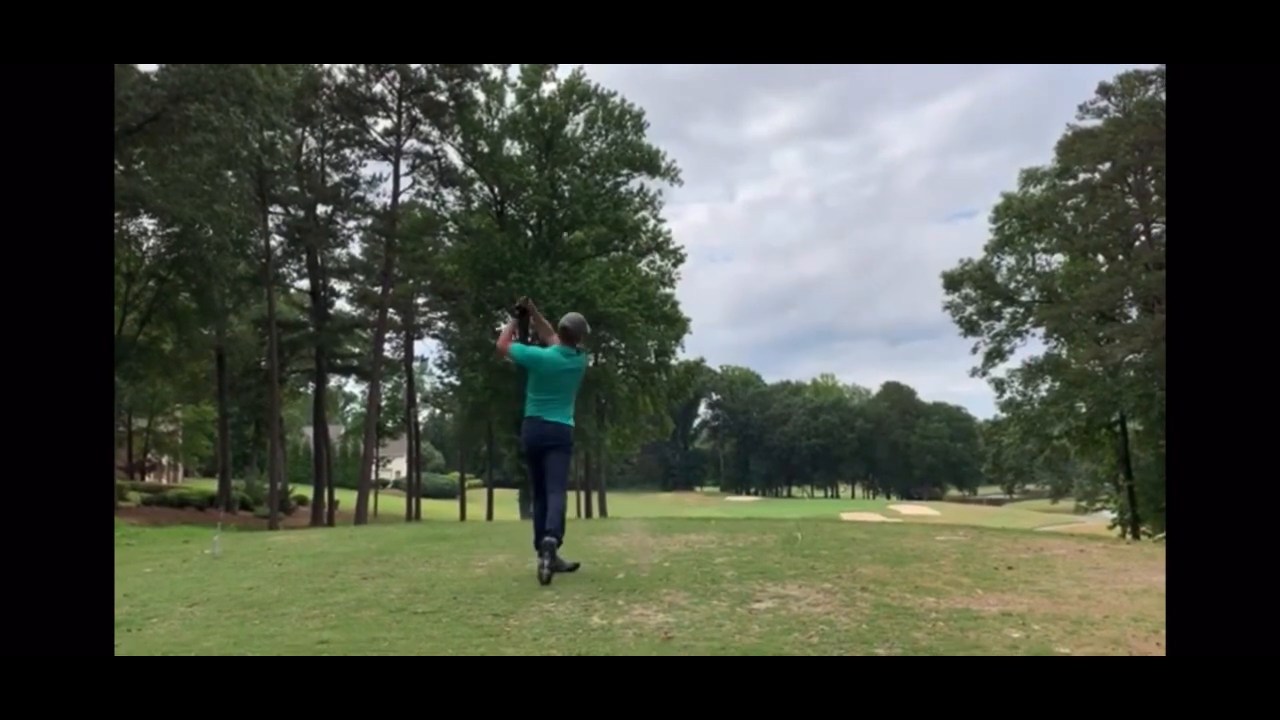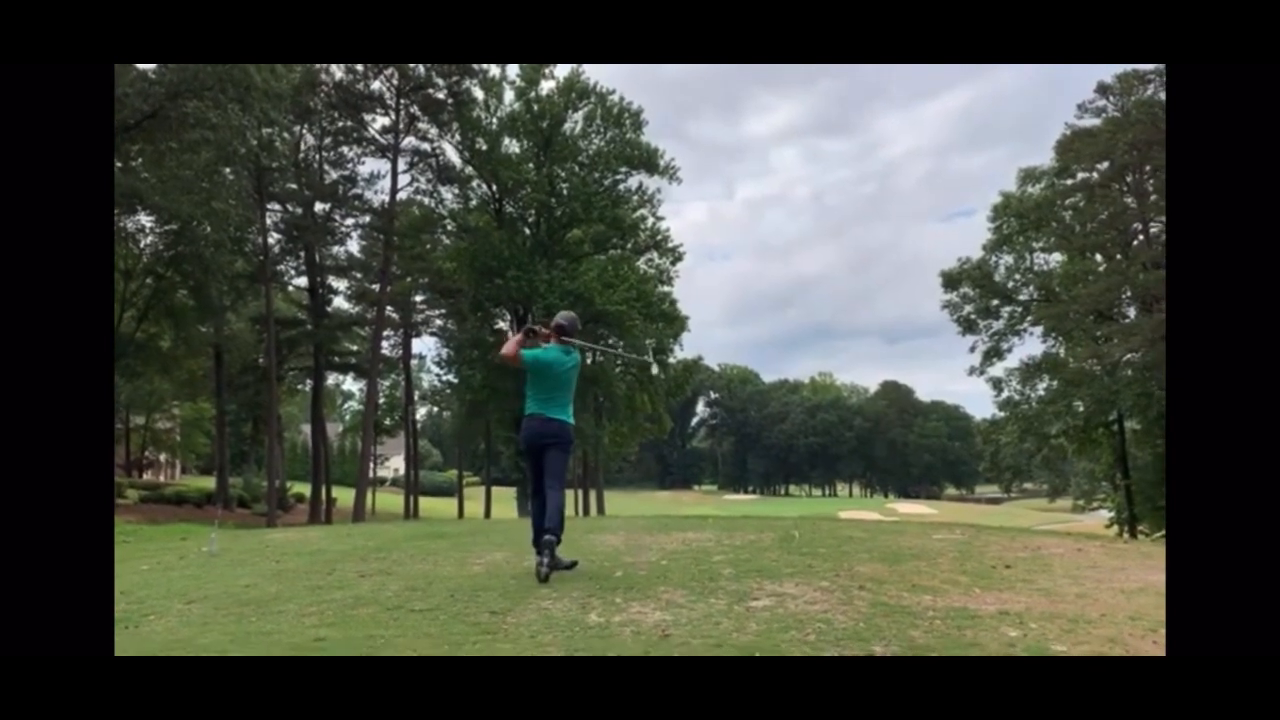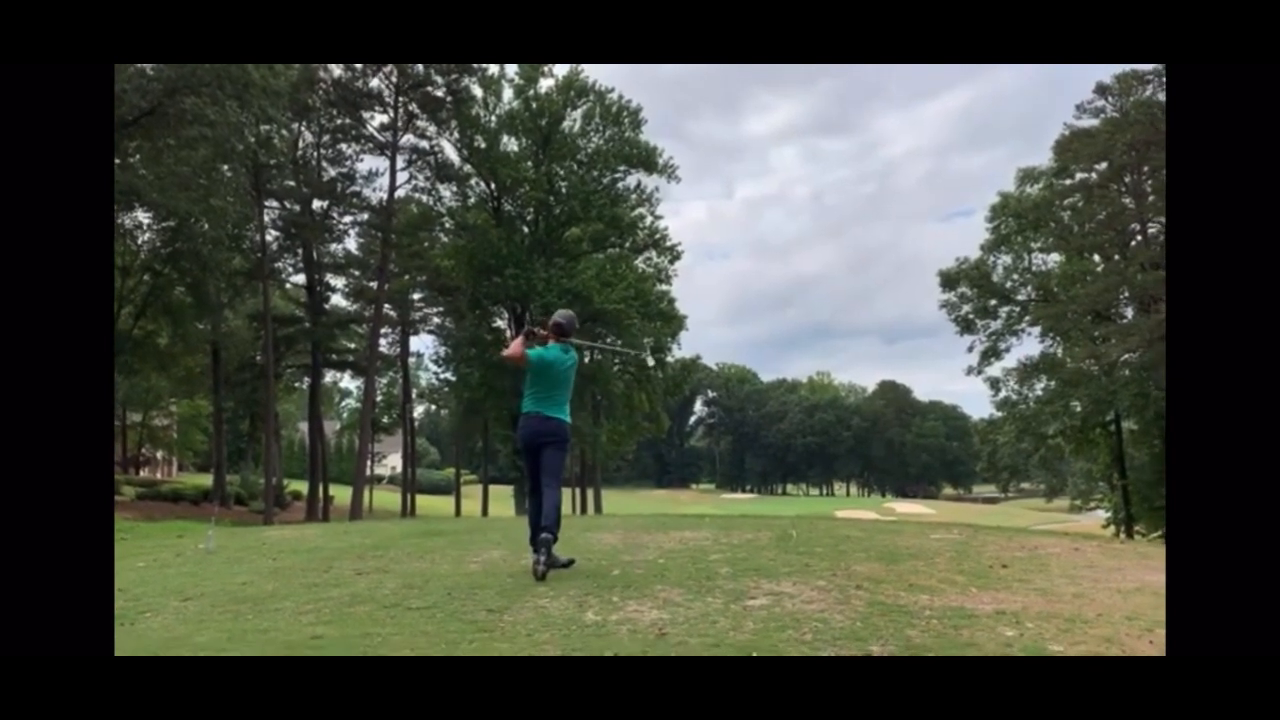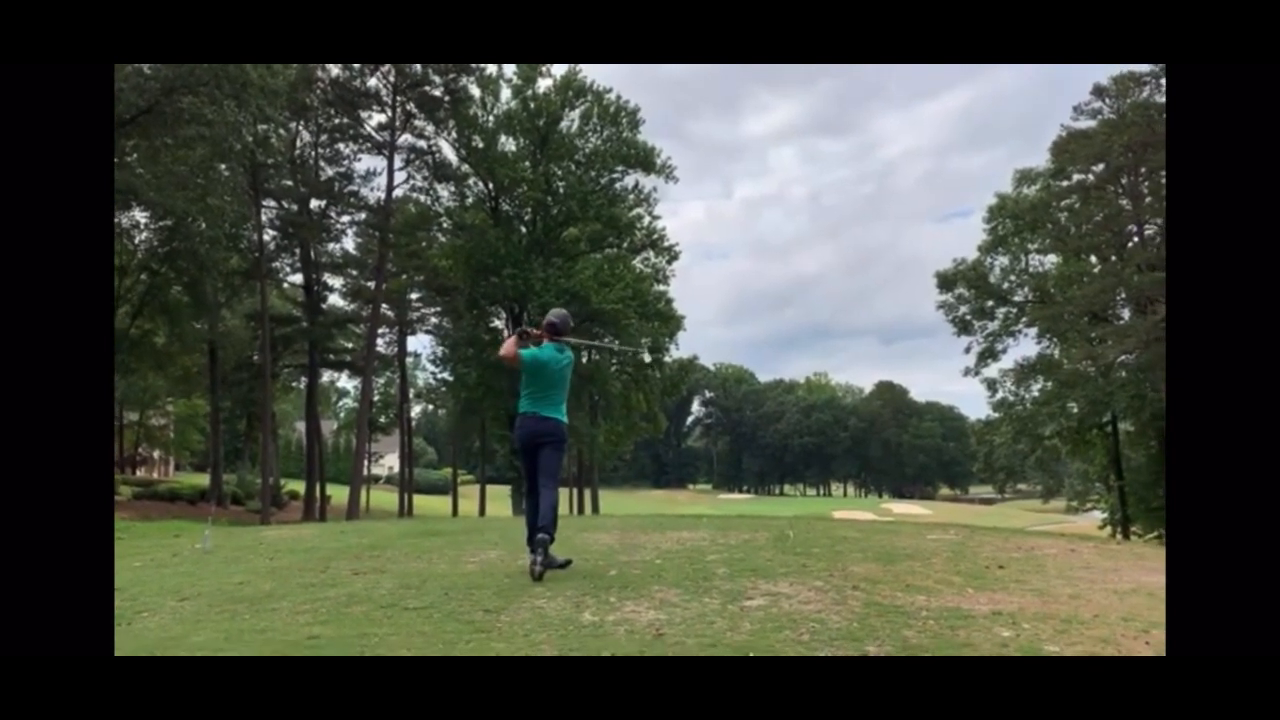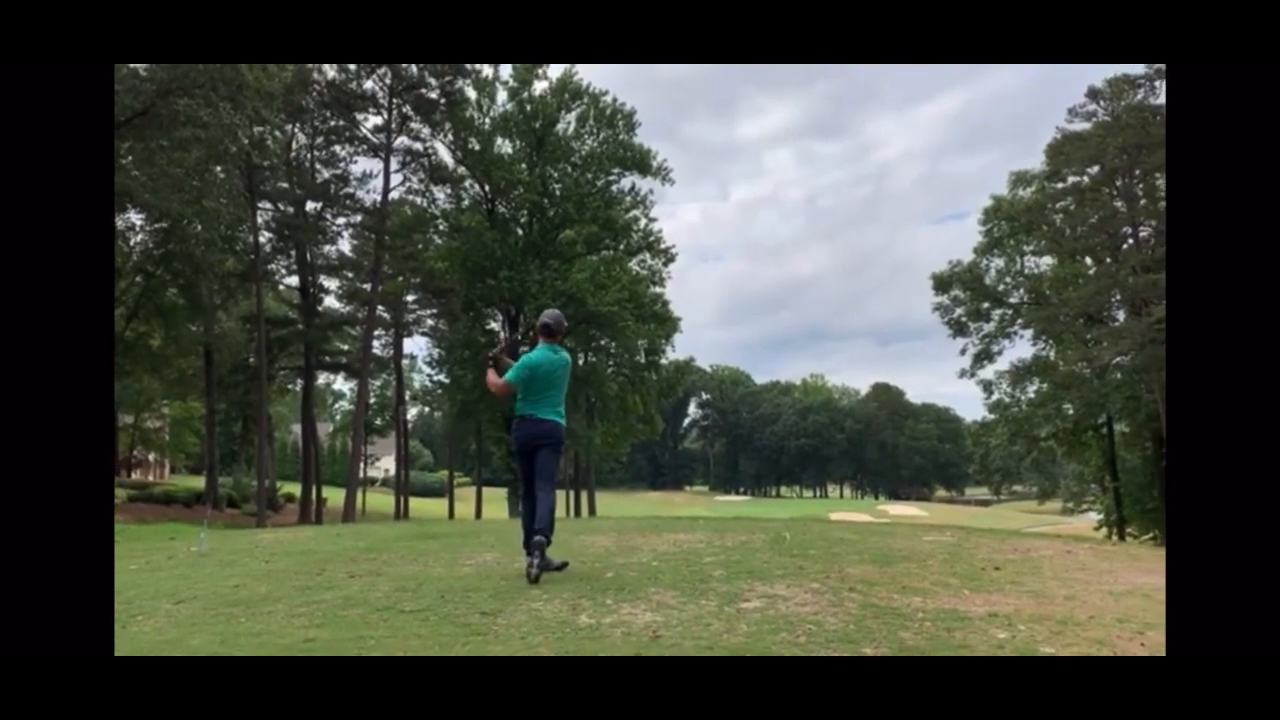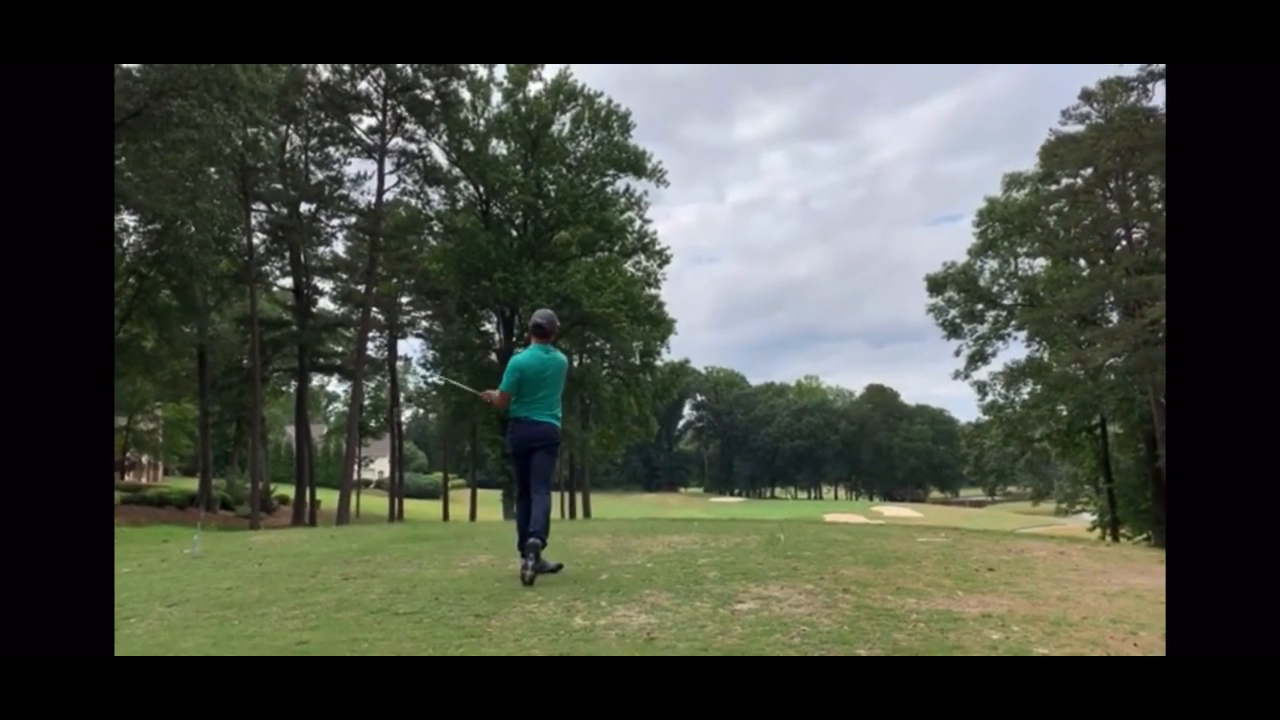
dt=0.3s
person 1, frame 1
left shoulder: (539, 357)
right shoulder: (581, 360)
left elbow: (502, 347)
right elbow: (553, 342)
left wrist: (514, 319)
right wrist: (534, 312)
left hip: (532, 429)
right hip: (559, 432)
left knee: (540, 492)
right knee: (556, 490)
left ankle: (546, 555)
right ankle: (550, 540)
person 1, frame 2
left shoulder: (544, 357)
right shoulder: (573, 357)
left elbow: (506, 354)
left wrist: (524, 334)
right wrist: (540, 340)
left hip: (533, 427)
right hip: (560, 429)
left knee: (538, 490)
right knee: (554, 487)
left ankle: (544, 552)
right ankle: (550, 538)
person 1, frame 3
left shoulder: (545, 356)
right shoulder: (570, 356)
left elbow: (511, 354)
left wrist: (525, 336)
right wrist: (541, 341)
left hip: (530, 425)
right hip: (557, 427)
left knee: (535, 488)
right knee: (551, 486)
left ankle: (540, 550)
right ankle: (547, 536)
person 1, frame 4
left shoulder: (540, 356)
right shoulder: (567, 356)
left elbow: (506, 354)
left wrist: (518, 336)
right wrist: (537, 341)
left hip: (528, 425)
right hip: (554, 427)
left knee: (532, 489)
right knee: (548, 486)
left ankle: (537, 550)
right ankle: (544, 537)
person 1, frame 5
left shoulder: (531, 359)
right shoulder: (565, 359)
left elbow: (499, 389)
left wrist: (492, 369)
right wrist: (507, 362)
left hip: (525, 428)
right hip: (551, 429)
left knee: (528, 491)
right knee: (545, 489)
left ankle: (533, 552)
right ankle: (540, 540)
person 1, frame 6
left shoulder: (519, 360)
right shoulder: (561, 361)
left elbow: (502, 402)
left wrist: (492, 396)
right wrist: (498, 392)
left hip: (520, 430)
right hip: (547, 431)
left knee: (523, 493)
right knee: (540, 490)
left ankle: (528, 554)
right ankle: (535, 542)
